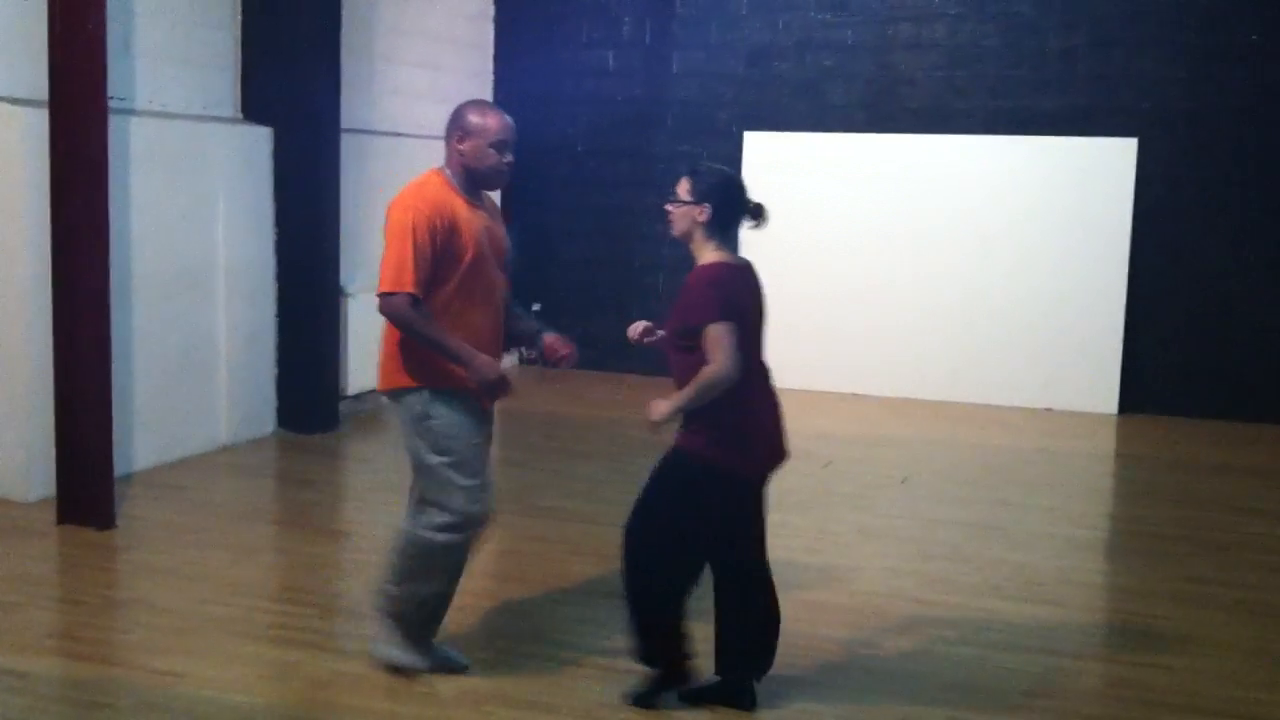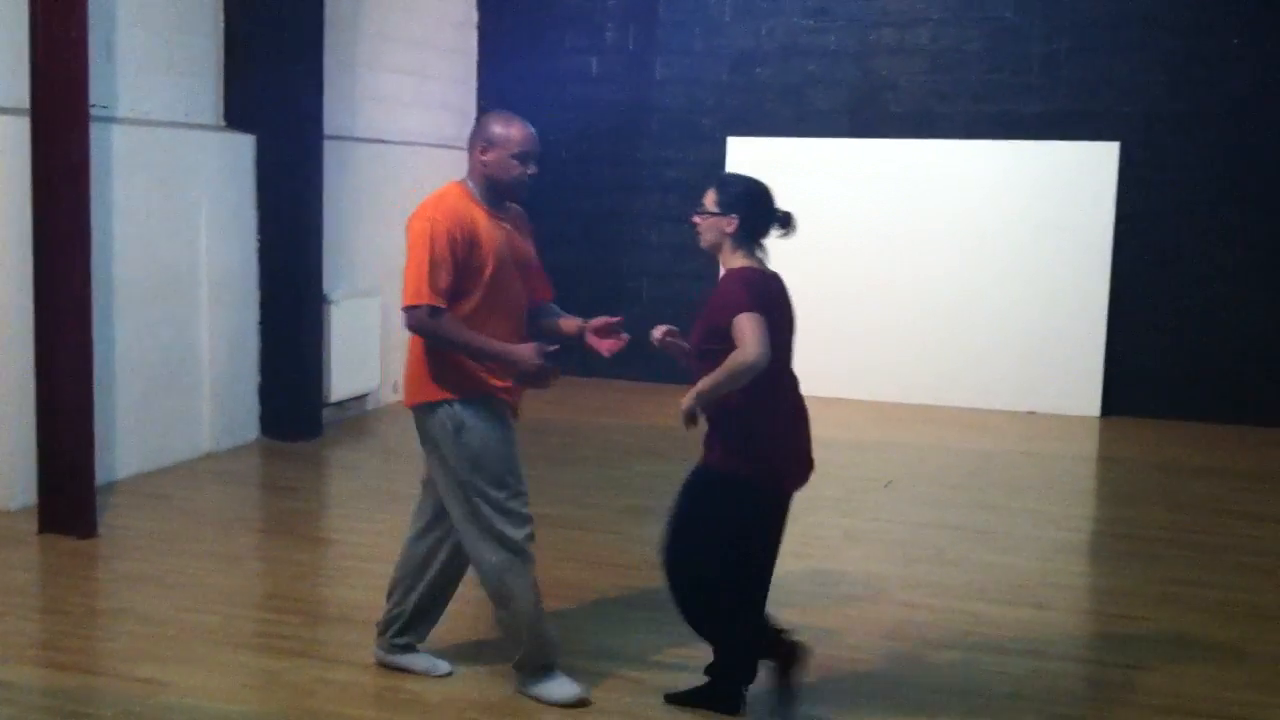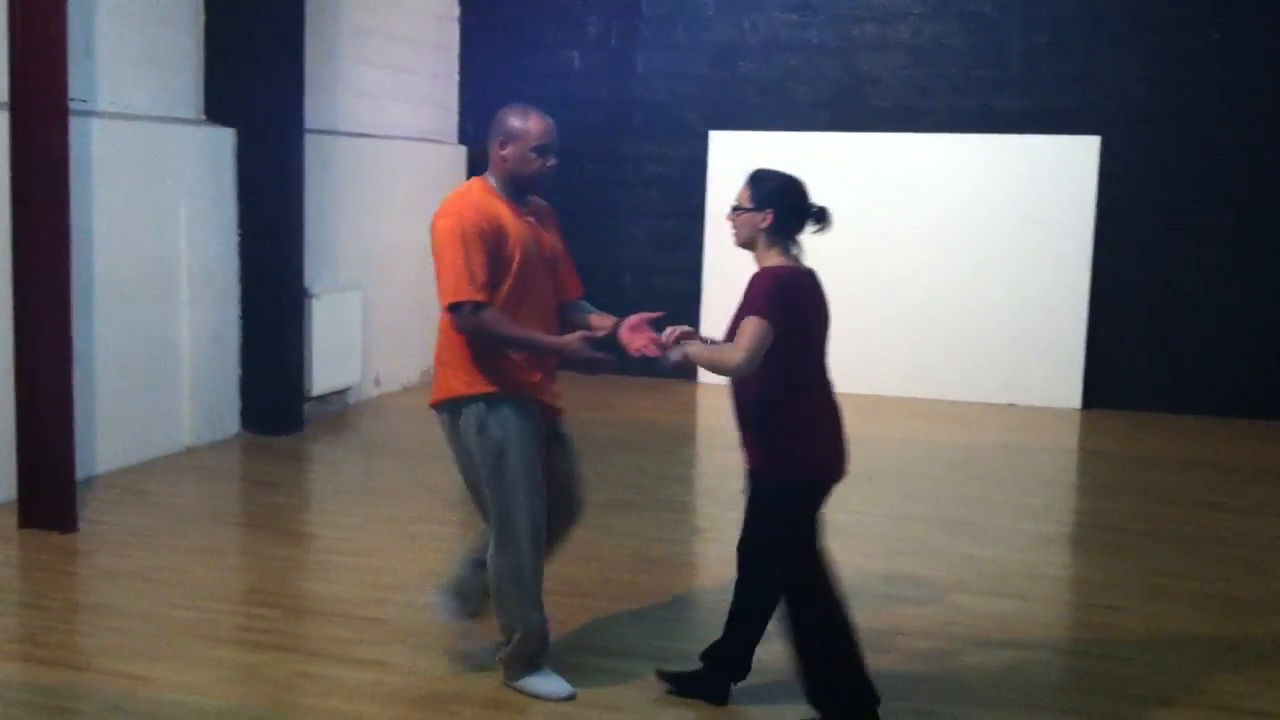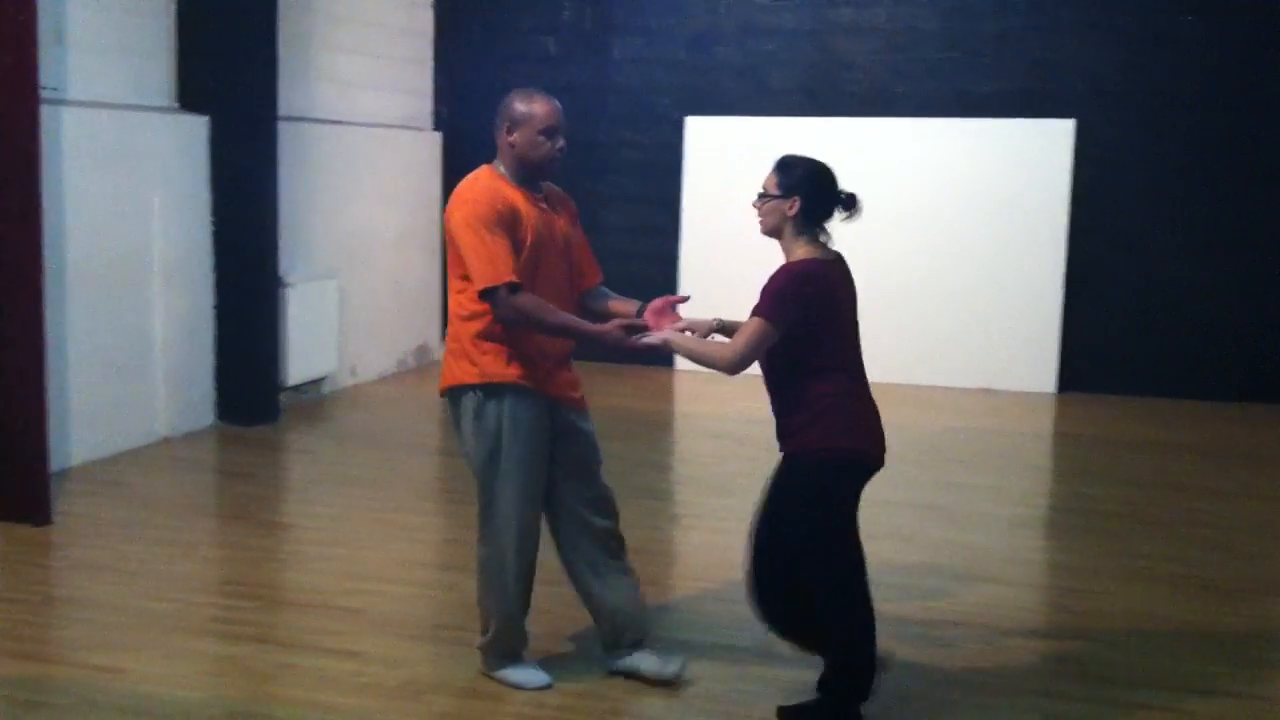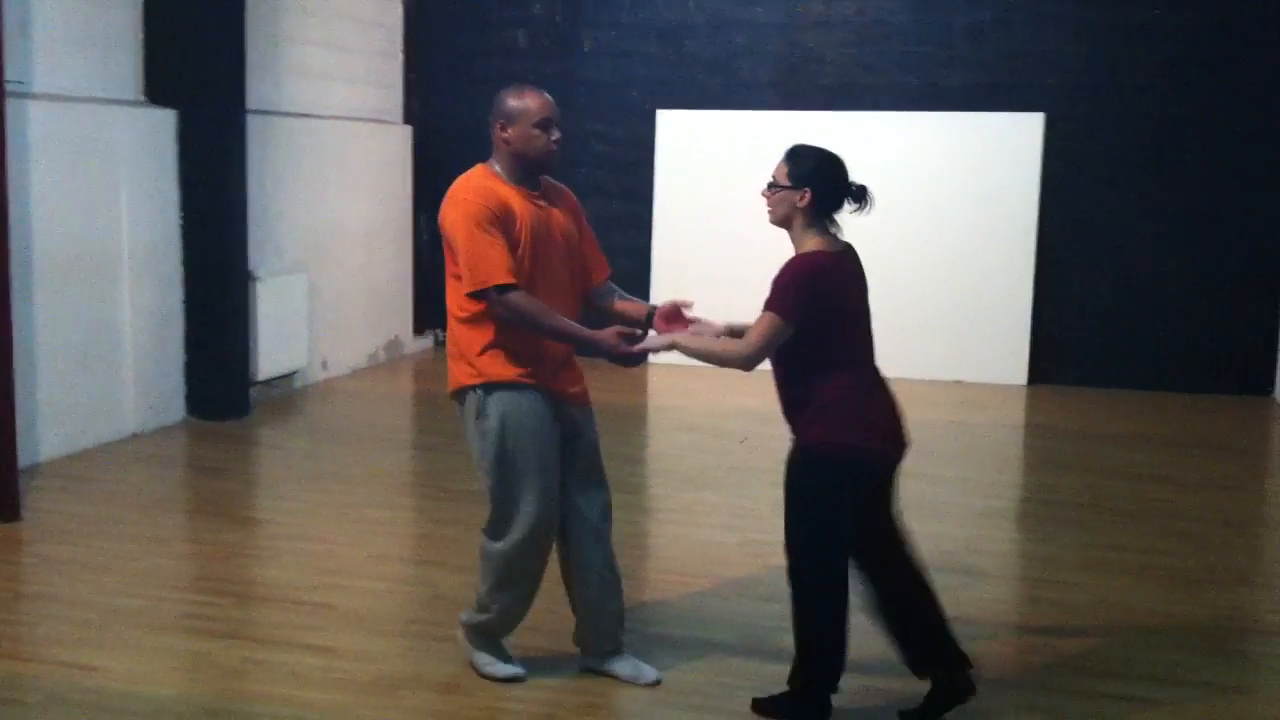
dt=0.2s
person 1, frame 1
left shoulder: (486, 208)
right shoulder: (421, 205)
right elbow: (396, 303)
left wrist: (539, 335)
right wrist: (469, 360)
left hip: (471, 385)
right hip: (429, 382)
left knee: (437, 506)
right knee: (459, 508)
left ankle: (416, 632)
right ankle: (398, 616)
person 1, frame 2
left shoulder: (515, 219)
right shoulder: (441, 218)
left elbow: (534, 304)
right elbow: (421, 316)
left wrist: (580, 328)
right wrist: (507, 355)
left hip: (488, 395)
right hip: (457, 396)
left knee: (447, 522)
right knee: (504, 531)
left ankle: (397, 638)
right ankle: (535, 665)
person 1, frame 3
left shoulder: (542, 215)
right shoulder: (466, 213)
left elbow: (565, 300)
right elbow: (467, 316)
left wrist: (613, 326)
right wrist: (557, 347)
left hip: (531, 391)
right hip: (483, 394)
left knee: (561, 507)
right knee: (520, 526)
left ankle: (467, 594)
right ankle: (522, 660)
person 1, frame 4
left shoulder: (559, 203)
right shoulder: (479, 200)
left elbow: (585, 288)
right elbow: (505, 300)
left wrist: (638, 311)
right wrist: (595, 334)
left hip: (553, 380)
right hip: (494, 383)
left knee: (590, 512)
right knee: (510, 520)
left ankle: (626, 642)
right ankle: (502, 651)
person 1, frame 5
left shoulder: (562, 200)
right shoulder: (473, 198)
left elbow: (594, 284)
right elbow: (502, 299)
left wrist: (645, 313)
right wrist: (594, 340)
left hip: (560, 380)
right hip: (500, 381)
left knee: (588, 513)
right knee: (526, 516)
left ankle: (603, 646)
right ankle: (485, 634)
person 2, frame 1
left shoulder: (708, 280)
right shoulder: (737, 273)
left elbow: (724, 369)
left wrist: (672, 406)
right wrist: (662, 336)
left hip: (717, 443)
right hip: (749, 439)
left knee: (650, 541)
right knee: (737, 560)
left ankle: (668, 663)
right ankle: (738, 678)
person 2, frame 2
left shoulder: (738, 284)
right shoulder: (763, 282)
left elbow: (754, 357)
left wrist: (696, 394)
right wrist: (680, 345)
left hip: (743, 453)
right hip: (774, 450)
left knee: (689, 559)
right knee: (742, 569)
left ankle: (775, 651)
person 2, frame 3
left shoulder: (772, 283)
right shoulder: (799, 280)
left elbow: (740, 361)
left wrist: (690, 349)
right wrist: (701, 342)
left hip: (789, 453)
right hip: (806, 448)
left knee: (793, 573)
right knee: (763, 564)
right ankle: (718, 671)
person 2, frame 4
left shoulder: (797, 277)
right shoulder: (826, 267)
left elbow: (733, 360)
left wrist: (672, 338)
right wrist: (718, 324)
left hip: (825, 444)
right hip: (838, 438)
left knee: (825, 567)
right knee: (780, 556)
right ankle: (851, 673)
person 2, frame 5
left shoulder: (806, 270)
right shoulder: (837, 258)
left elbow: (747, 355)
left wrist: (677, 341)
right wrist: (727, 328)
left hip: (834, 438)
right hip: (868, 430)
left knee: (813, 561)
right knee: (882, 557)
right ankle: (947, 670)
